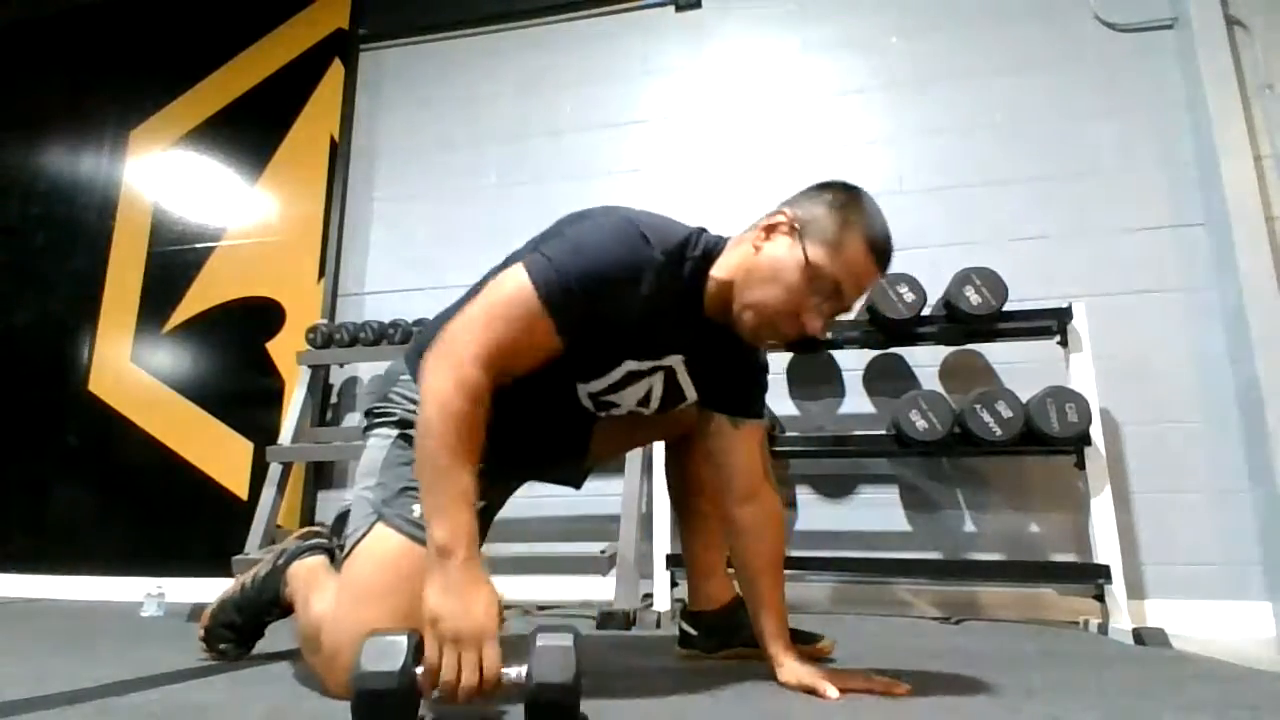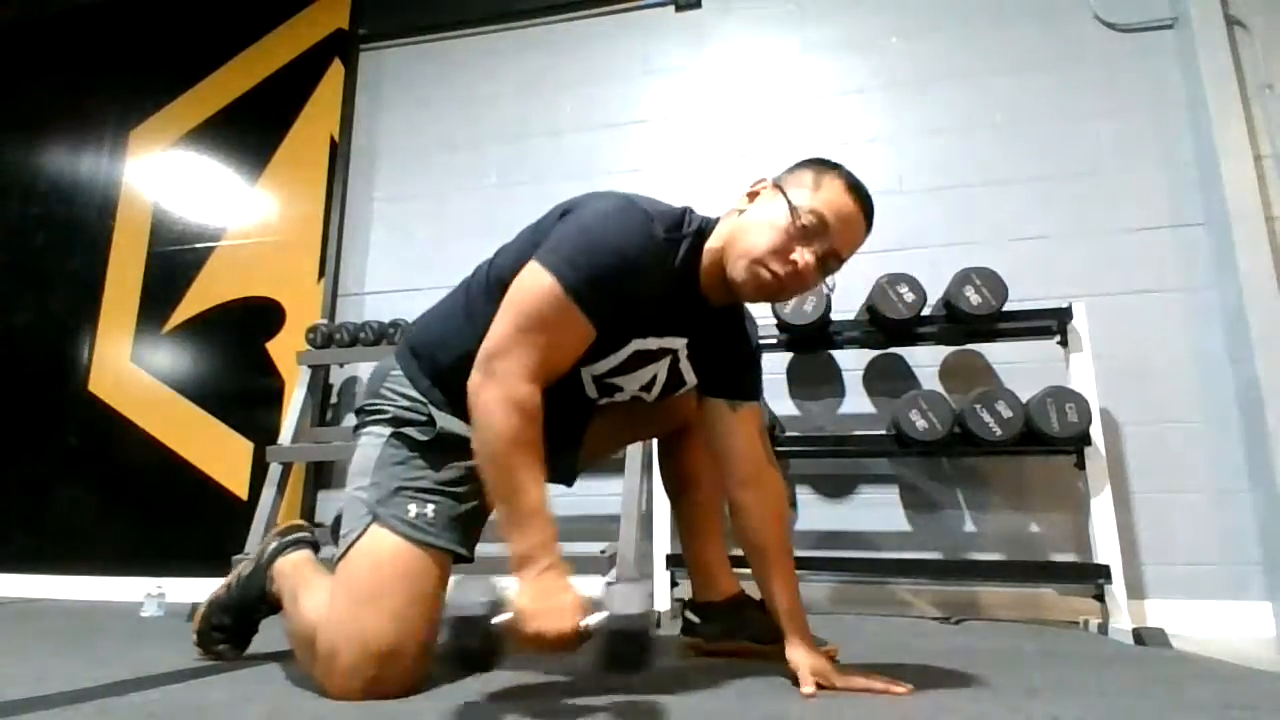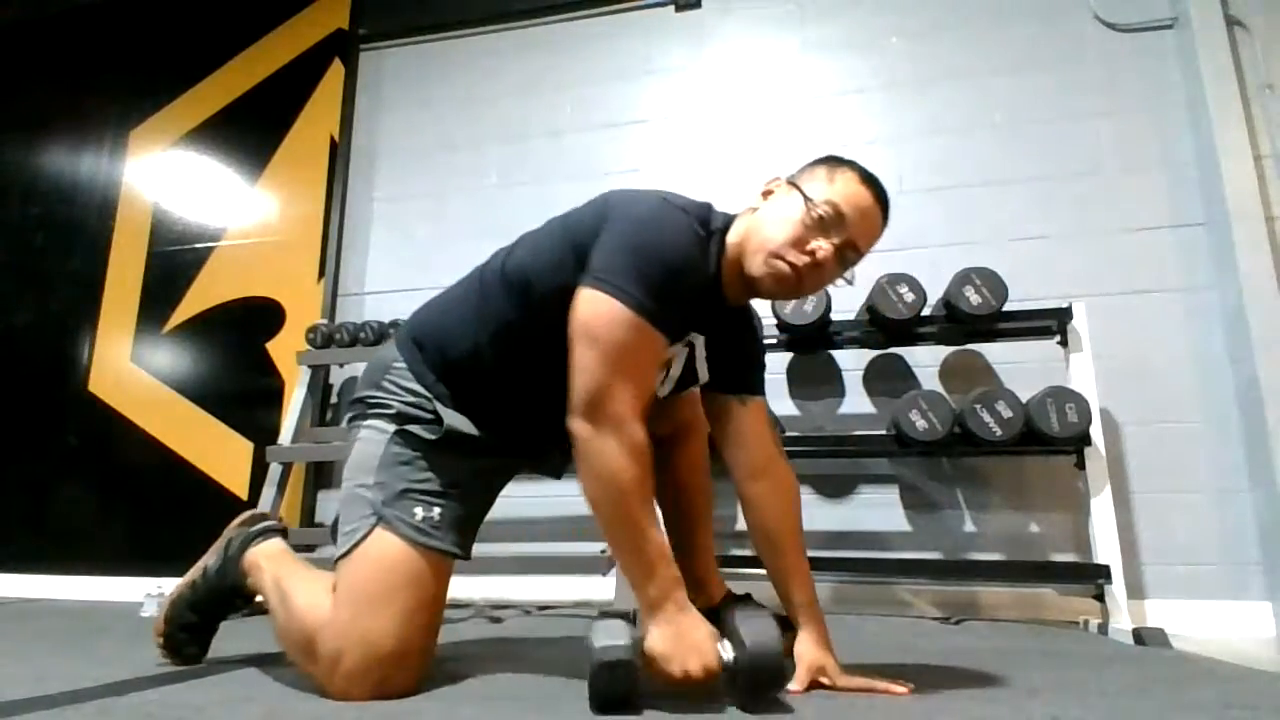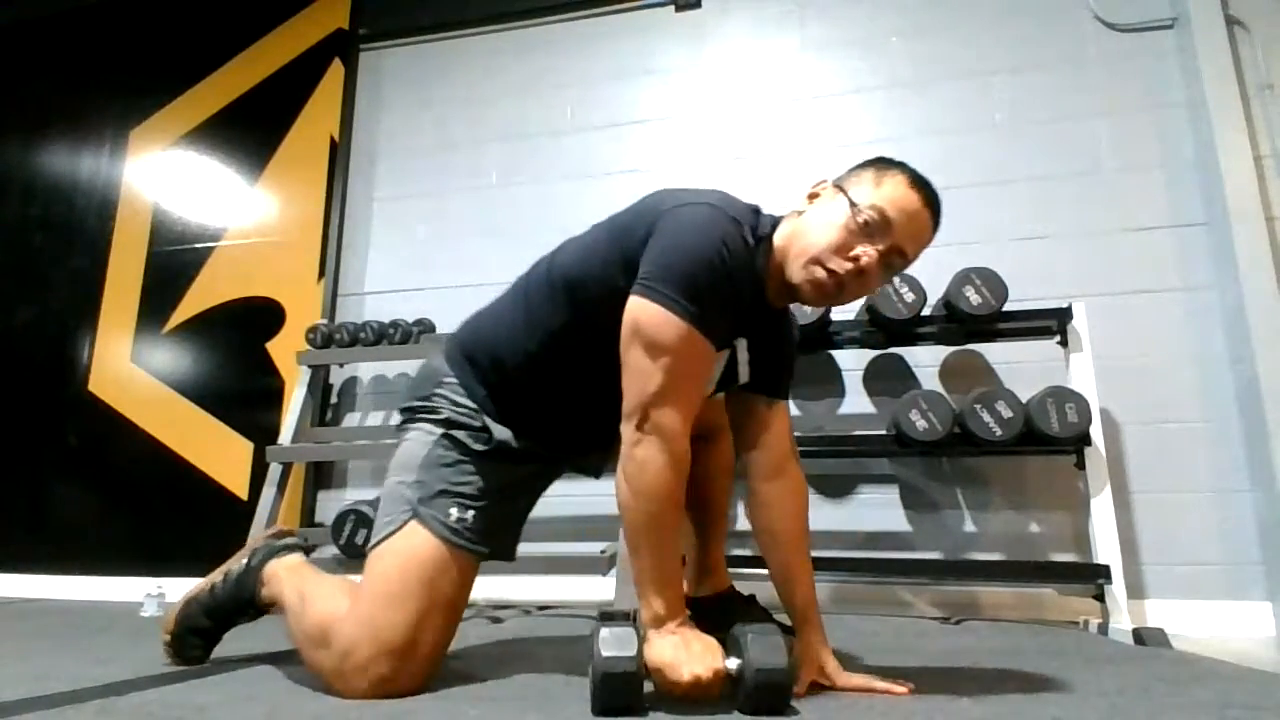
dt=0.3s
person 1, frame 1
left shoulder: (736, 350)
right shoulder: (625, 254)
left elbow: (748, 493)
right elbow: (451, 367)
left wrist: (781, 649)
right wrist: (454, 570)
right hip: (439, 415)
right knee: (365, 665)
left ankle: (712, 615)
right ankle: (302, 571)
person 1, frame 2
left shoulder: (725, 335)
right shoulder: (626, 236)
left elbow: (751, 476)
right elbow: (499, 381)
left wrist: (796, 636)
right wrist: (538, 568)
right hip: (433, 411)
left knee: (691, 414)
right knee: (365, 667)
left ankle: (716, 607)
right ankle: (287, 568)
person 1, frame 3
left shoulder: (734, 327)
right shoulder: (663, 233)
left elbow: (760, 471)
right elbow: (600, 426)
left wrist: (810, 631)
right wrist: (661, 612)
left hip: (530, 419)
right hip: (430, 405)
right knee: (365, 670)
left ankle: (708, 602)
right ankle: (258, 558)
person 1, frame 4
left shoulder: (772, 328)
right shoulder: (707, 236)
left elbow: (773, 472)
right elbow: (650, 434)
left wrist: (811, 636)
right wrist: (663, 626)
left hip: (570, 423)
right hip: (476, 413)
right knee: (373, 665)
left ankle: (711, 598)
right ankle: (276, 571)
